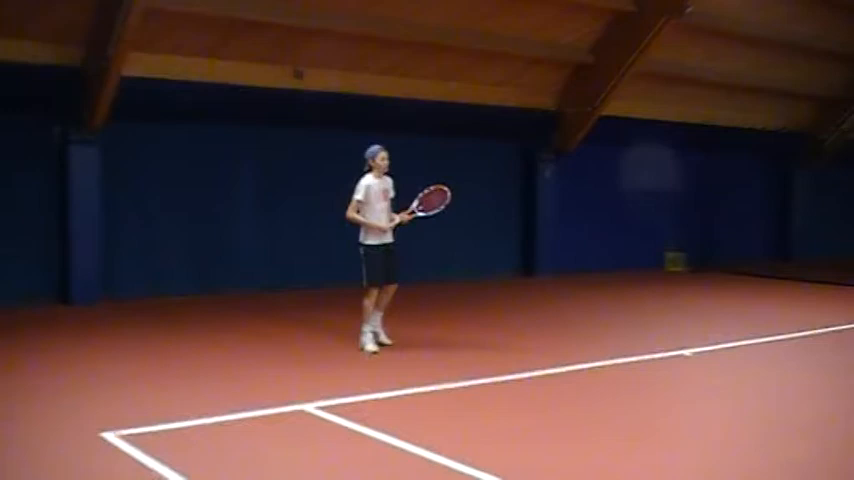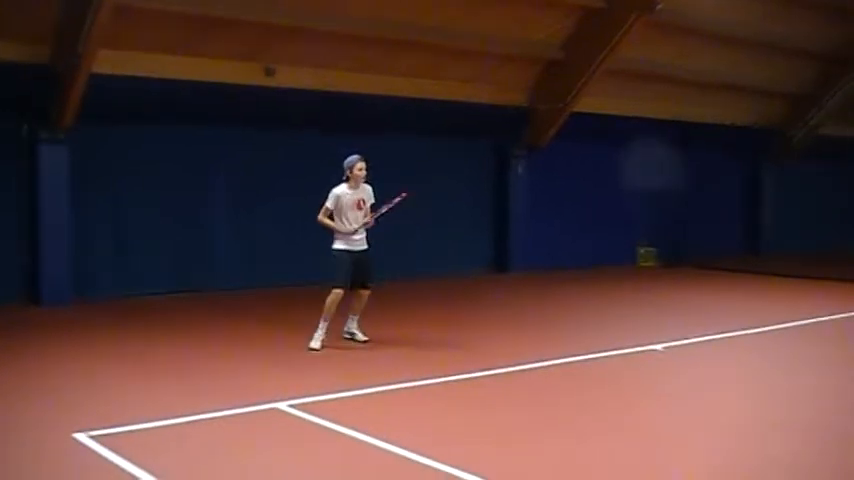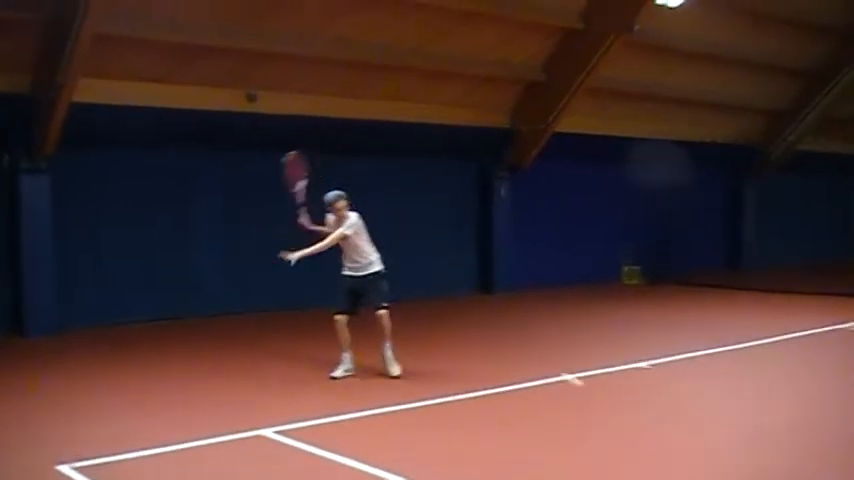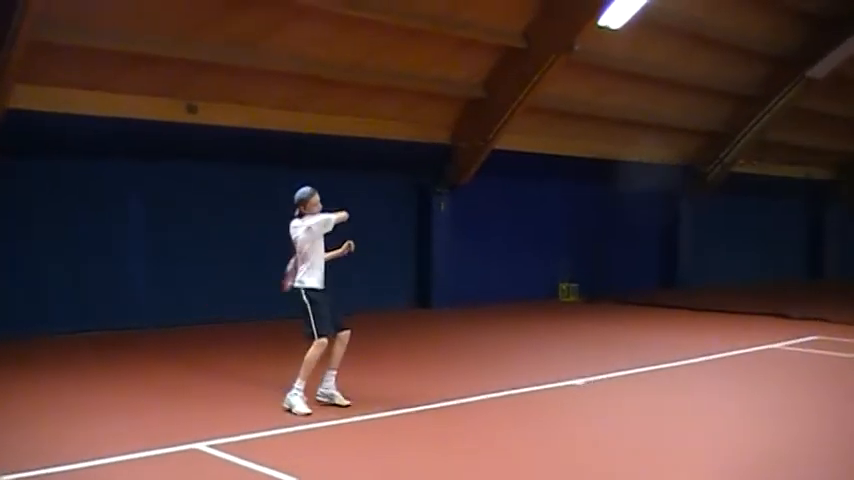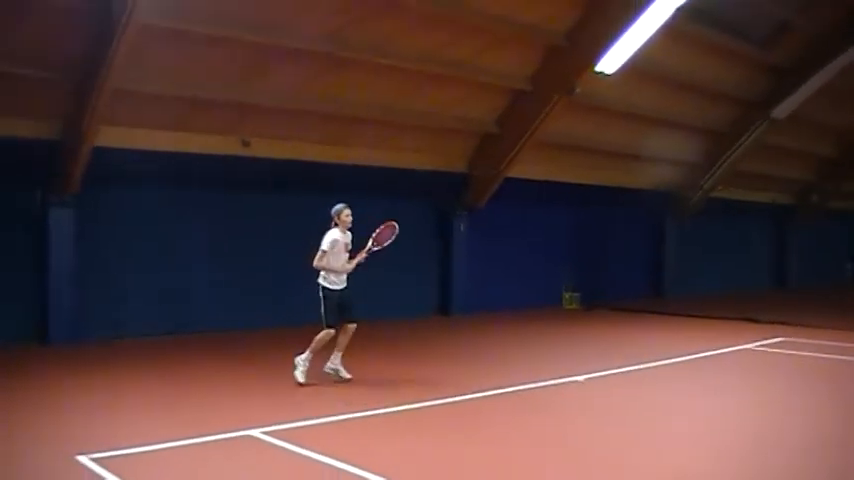
dt=0.7s
person 1, frame 1
left shoulder: (388, 182)
right shoulder: (365, 183)
right elbow: (350, 214)
left wrist: (399, 217)
right wrist: (375, 226)
left hip: (387, 241)
right hip: (371, 243)
left knee: (391, 285)
right knee: (373, 288)
left ankle: (375, 325)
right ankle: (366, 335)
person 1, frame 2
left shoulder: (367, 190)
right shoulder: (338, 192)
right elbow: (321, 218)
left wrist: (368, 222)
right wrist: (342, 229)
left hip: (361, 248)
right hip: (342, 248)
left knee: (364, 291)
right knee: (337, 291)
left ankle: (351, 328)
right ankle: (320, 334)
person 1, frame 3
left shoulder: (353, 219)
right shoulder: (332, 218)
left elbow: (328, 243)
left wrist: (300, 254)
right wrist: (311, 227)
left hip: (372, 273)
right hip: (350, 275)
left knee: (382, 314)
right knee: (339, 319)
left ankle: (388, 356)
right ankle: (346, 363)
person 1, frame 4
left shoulder: (296, 226)
right shoulder: (318, 221)
right elbow: (344, 215)
left wrist: (339, 252)
left hip: (315, 288)
right hip: (309, 289)
left knee: (343, 334)
right knee: (321, 341)
left ankle: (327, 388)
right ankle: (295, 394)
person 1, frame 5
left shoulder: (348, 236)
right shoulder: (331, 237)
right elbow: (317, 263)
left wrist: (356, 259)
right wrist: (340, 269)
left hip: (342, 288)
right hip: (328, 288)
left knee: (350, 326)
right knee: (330, 330)
left ankle: (334, 364)
right ankle: (303, 360)
